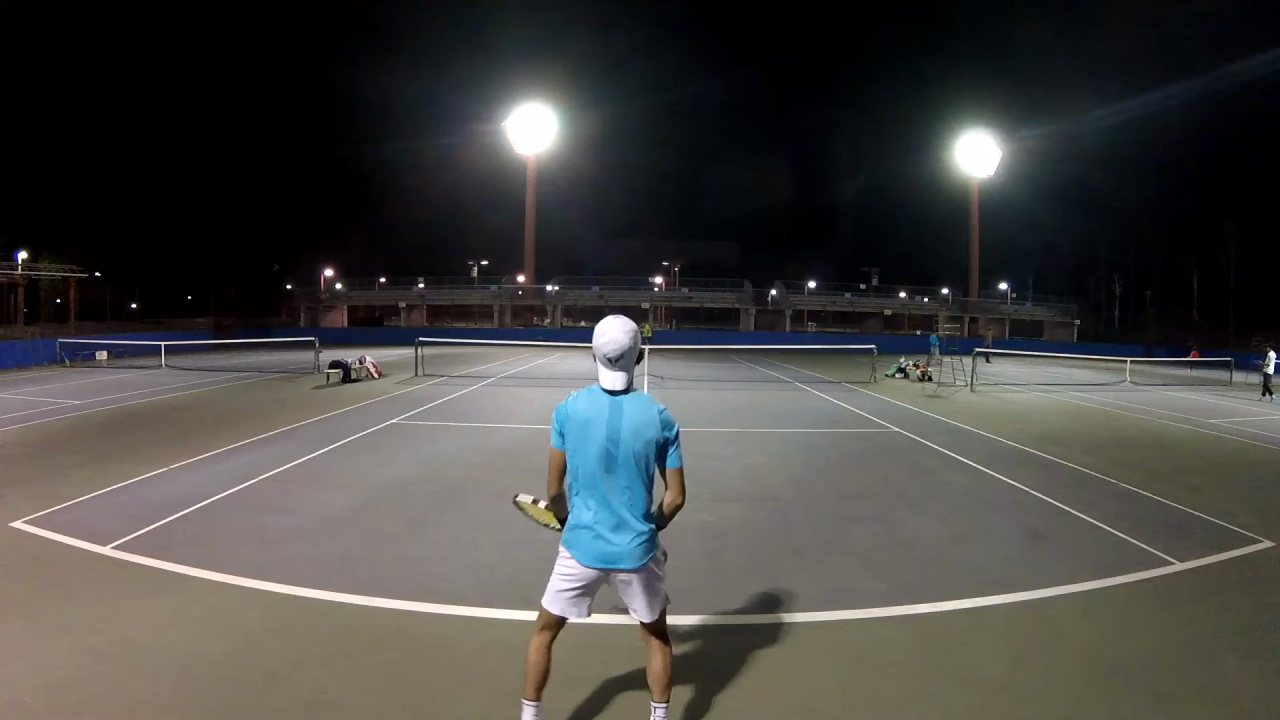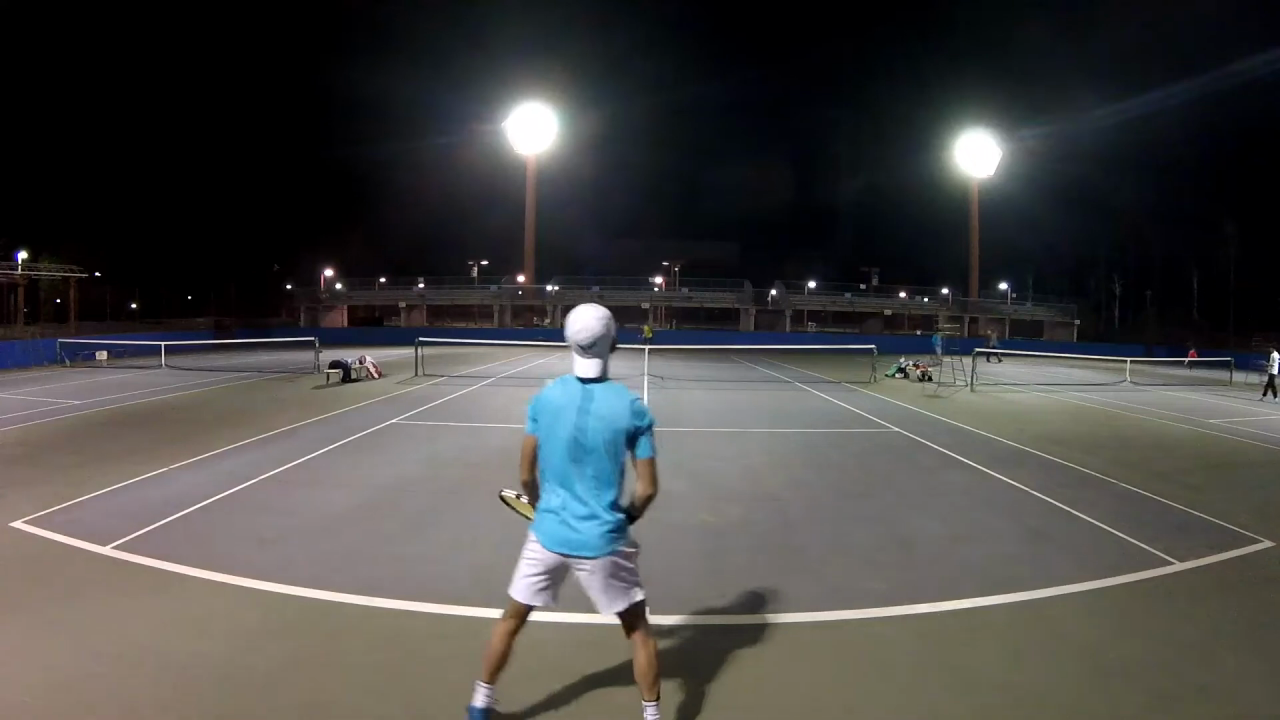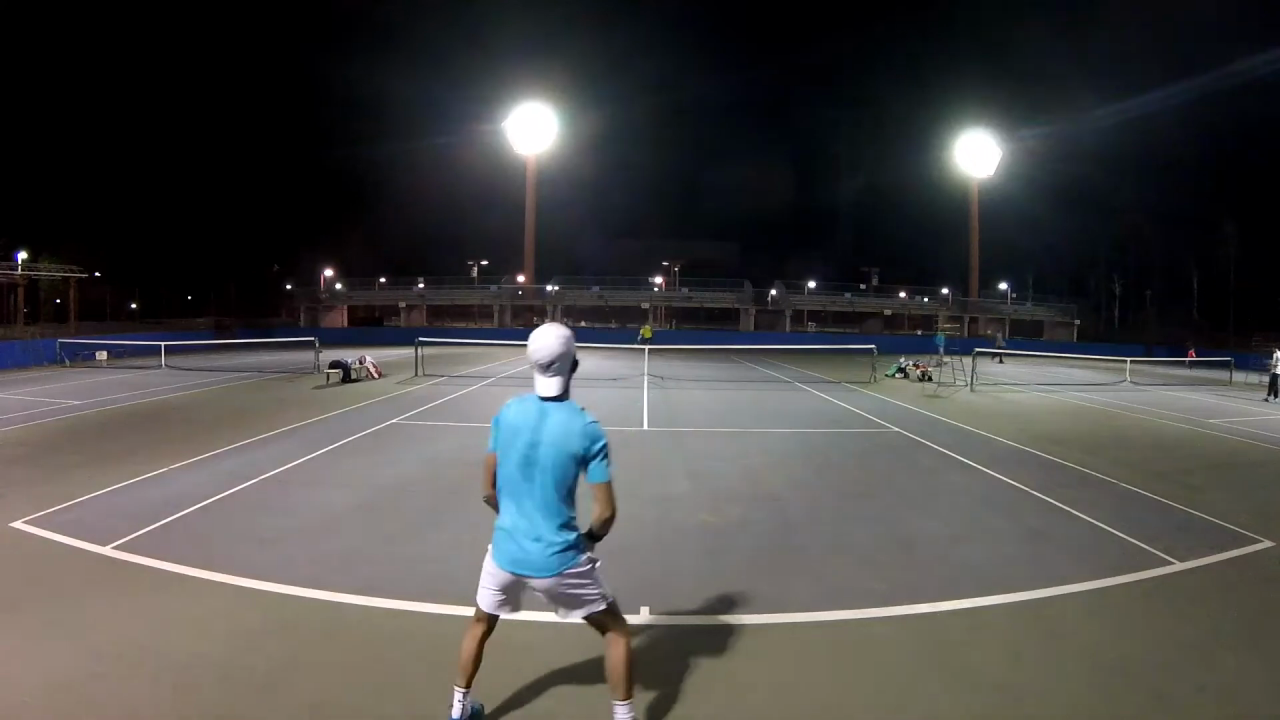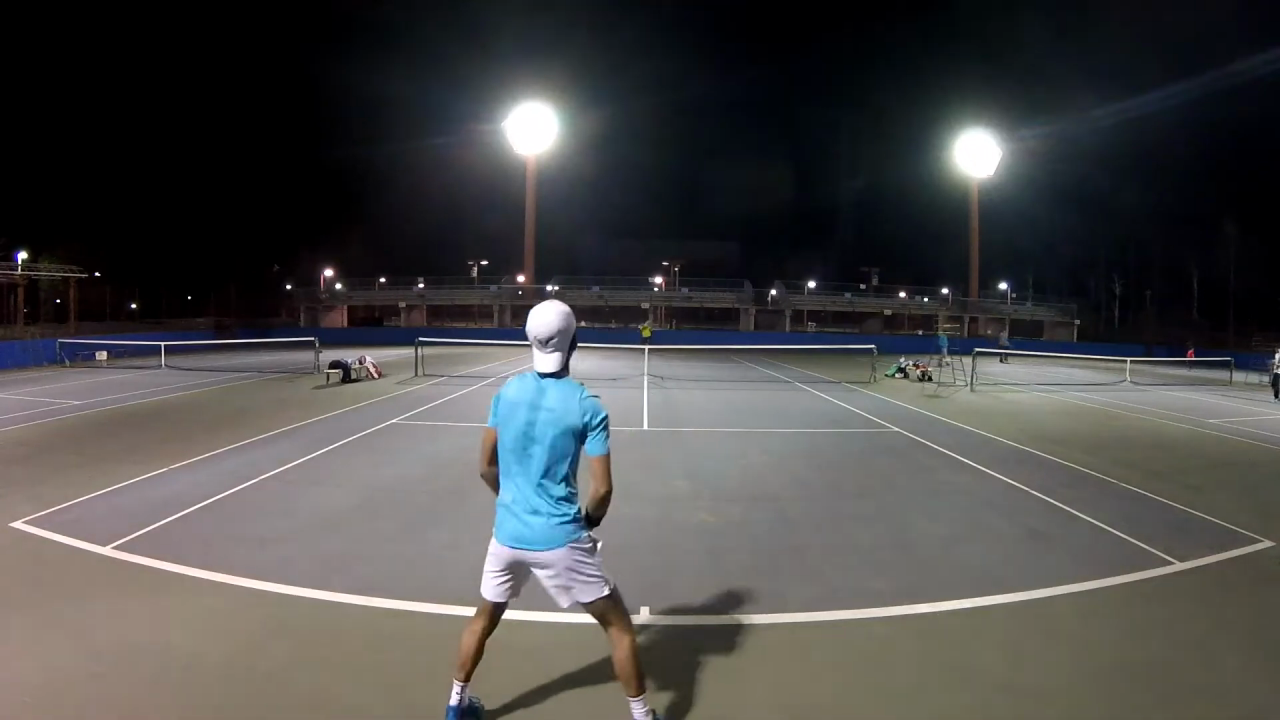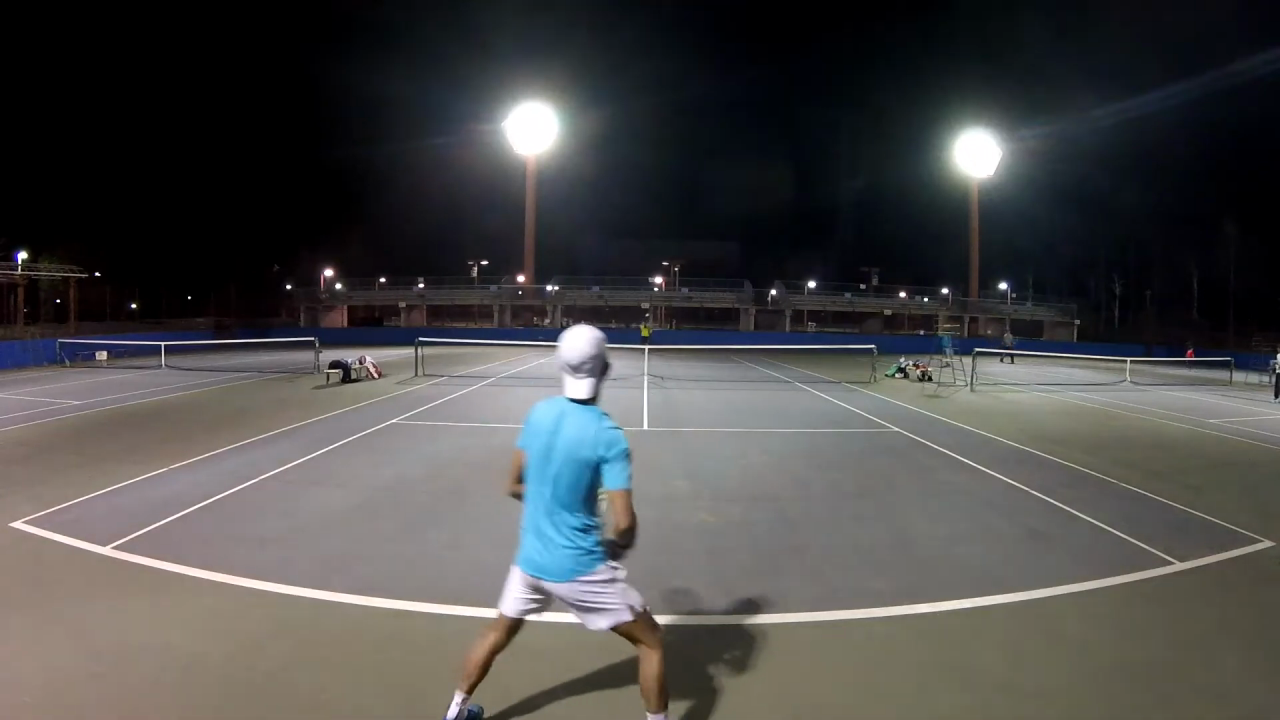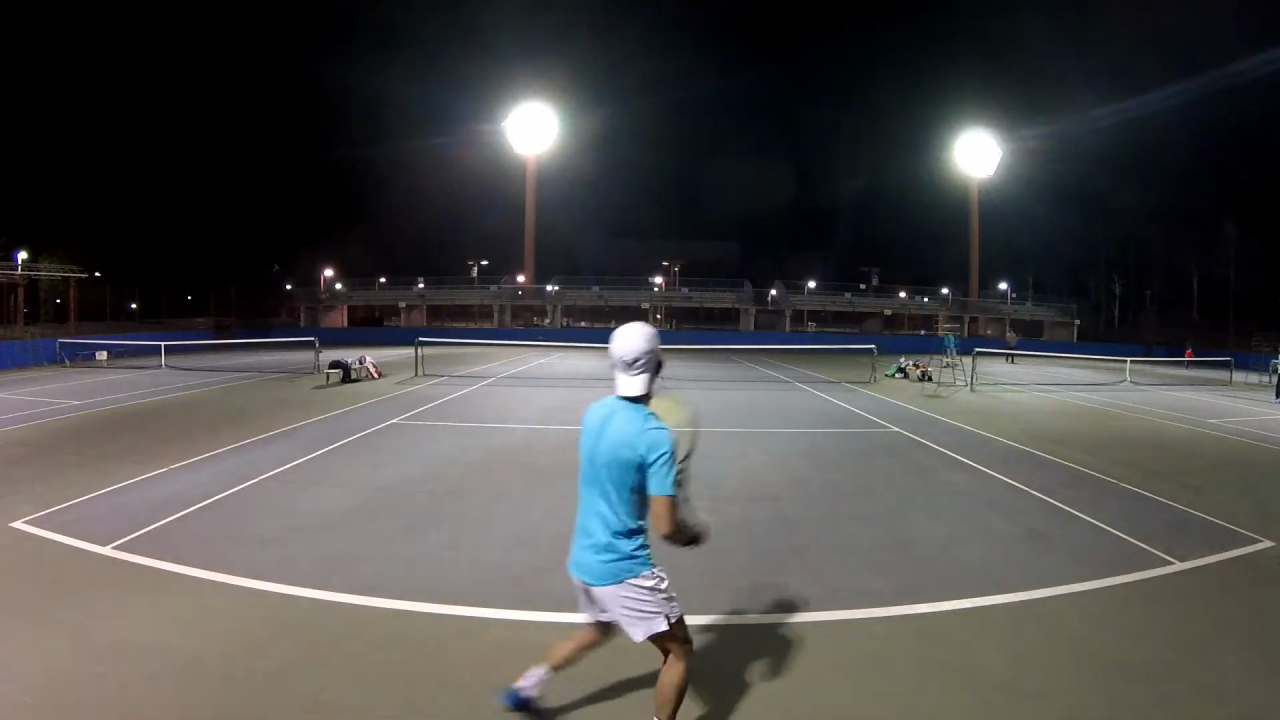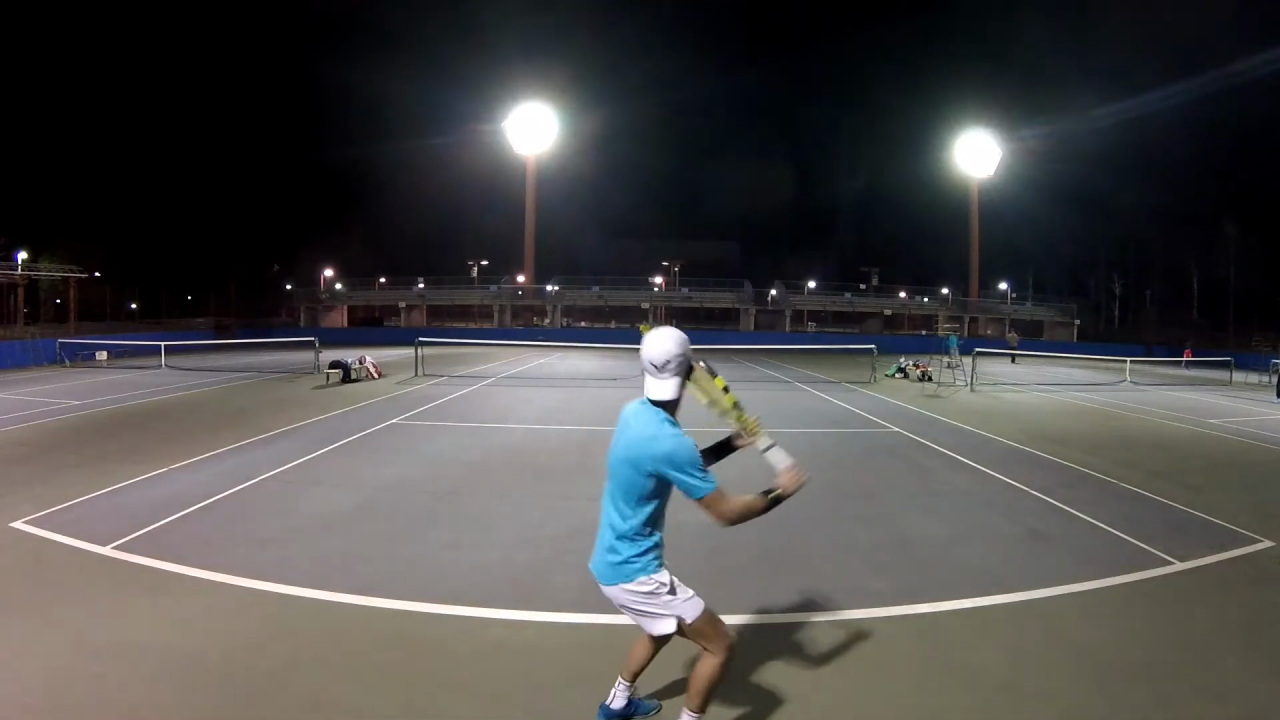
dt=0.2s
person 1, frame 1
left shoulder: (568, 409)
right shoulder: (659, 417)
left elbow: (554, 491)
right elbow: (675, 497)
left hip: (581, 548)
right hip: (638, 551)
left knee: (544, 631)
right knee: (657, 636)
person 1, frame 2
left shoulder: (545, 398)
right shoulder: (632, 407)
left elbow: (527, 476)
right elbow: (647, 489)
left hip: (549, 535)
right hip: (605, 541)
left knee: (511, 620)
right knee: (638, 631)
person 1, frame 3
left shoulder: (507, 414)
right shoulder: (586, 429)
left elbow: (489, 492)
right elbow: (605, 512)
right wrist: (587, 541)
left hip: (506, 551)
right hip: (560, 558)
left knee: (480, 625)
right knee: (616, 631)
person 1, frame 4
left shoulder: (508, 391)
right shoulder: (587, 405)
left elbow: (487, 468)
right elbow: (602, 489)
right wrist: (587, 523)
left hip: (509, 532)
right hip: (562, 539)
left knee: (483, 619)
right knee: (619, 627)
person 1, frame 5
left shoulder: (539, 415)
right shoulder: (607, 436)
left elbow: (515, 486)
right elbow: (624, 521)
right wrist: (619, 547)
left hip: (532, 559)
right hip: (581, 567)
left knee: (499, 632)
right knee: (651, 643)
person 1, frame 6
left shoulder: (595, 413)
right shoulder: (655, 436)
right elbow: (667, 529)
right wrist: (693, 535)
left hip: (584, 560)
right hip: (626, 570)
left knee: (598, 631)
right knee: (680, 652)
left ankle: (525, 686)
person 1, frame 7
left shoulder: (634, 412)
right shoulder: (668, 440)
right elbow: (727, 513)
left wrist: (730, 442)
right wrist: (779, 492)
left hip: (612, 561)
right hip: (636, 571)
left knee: (661, 630)
right knee: (719, 644)
